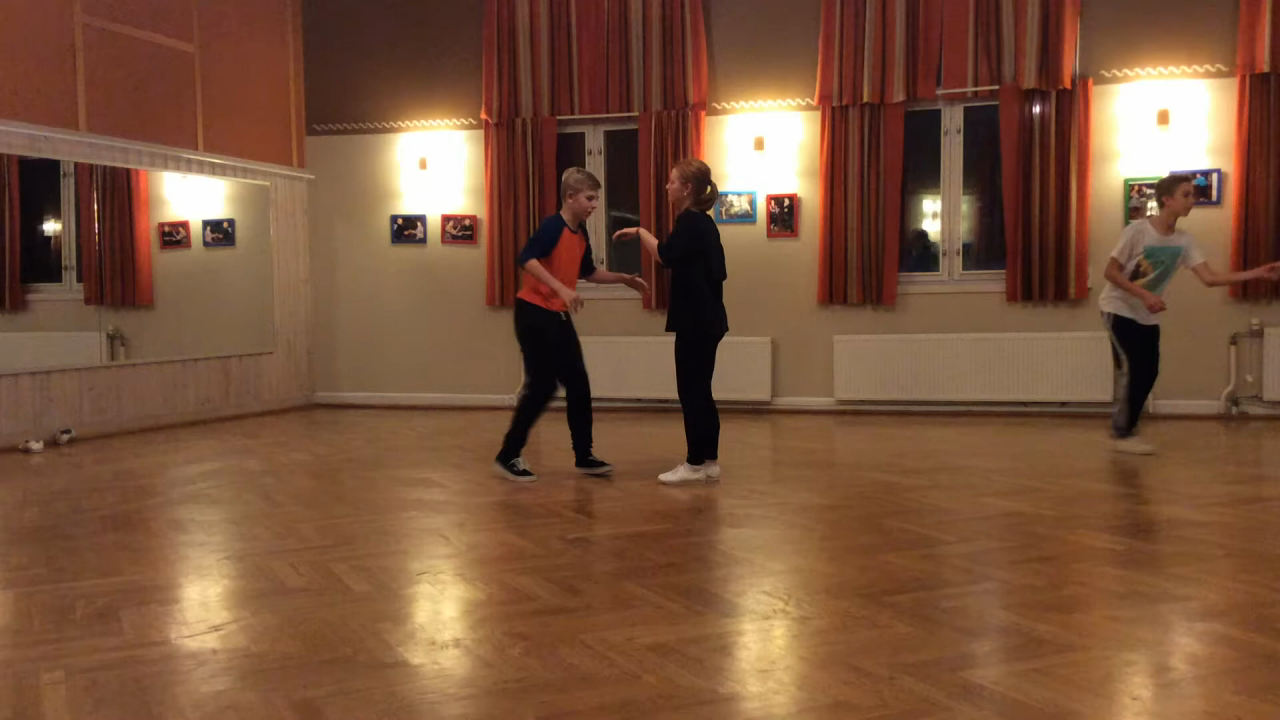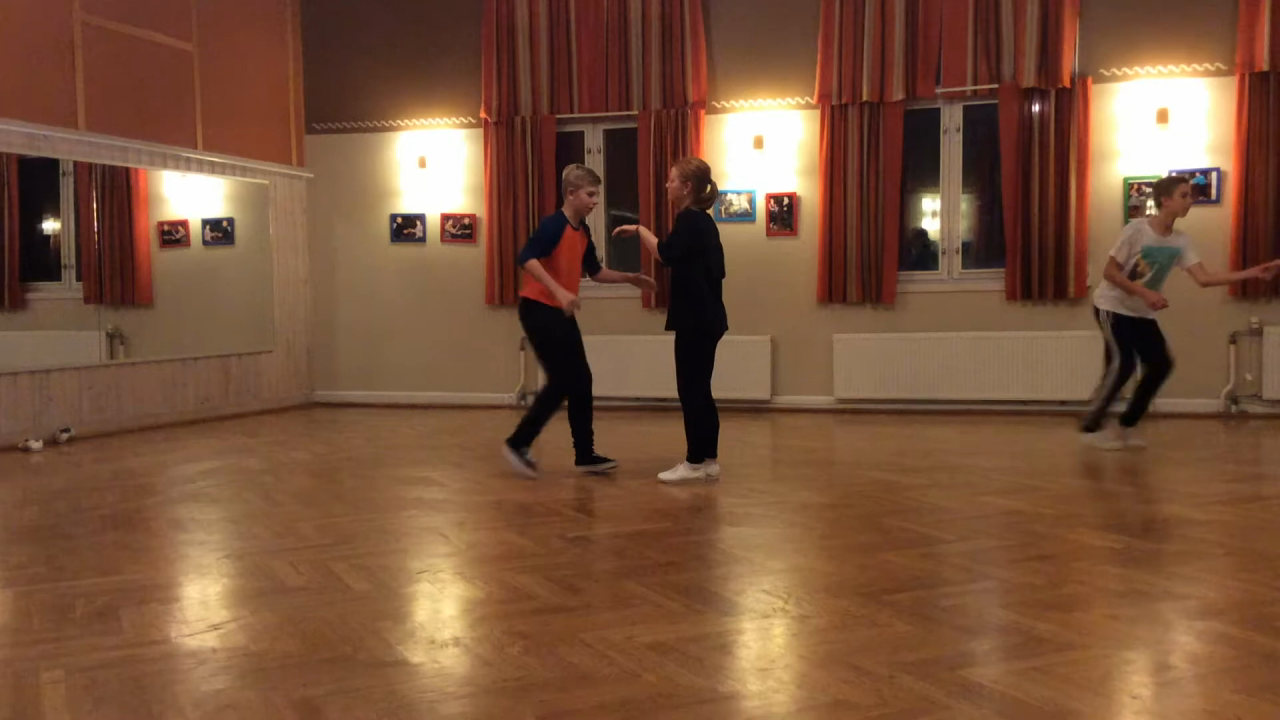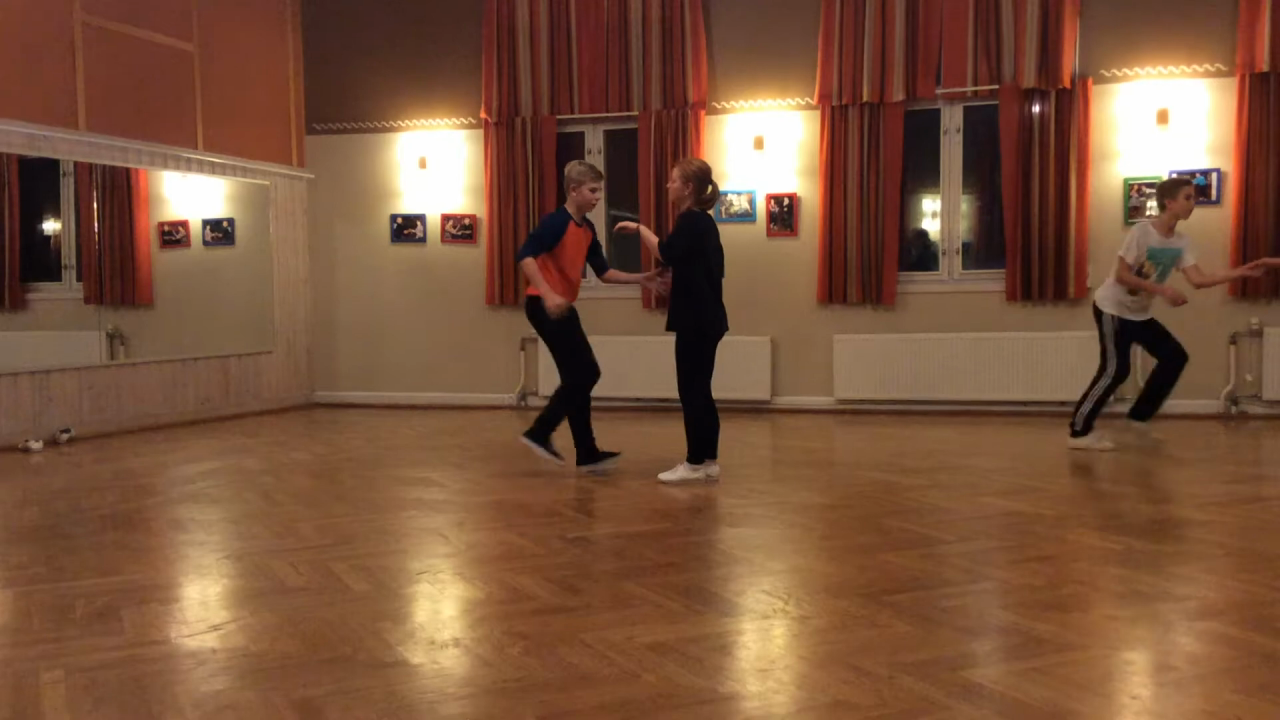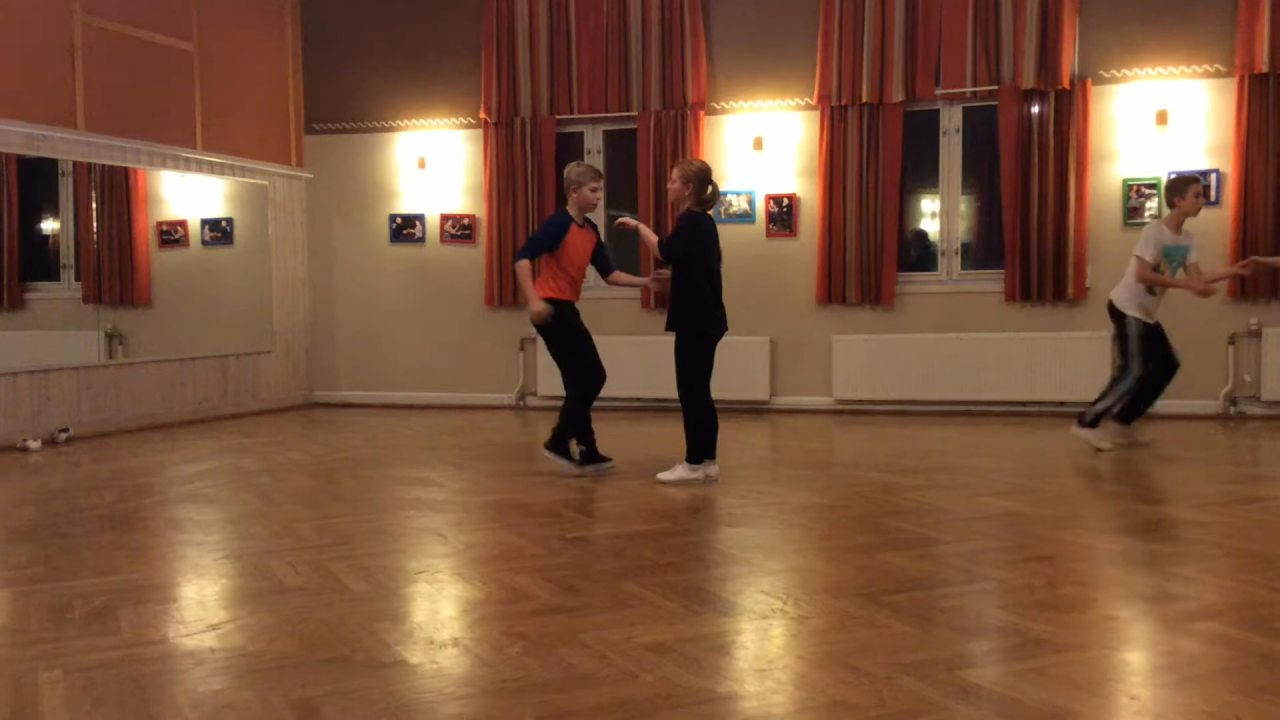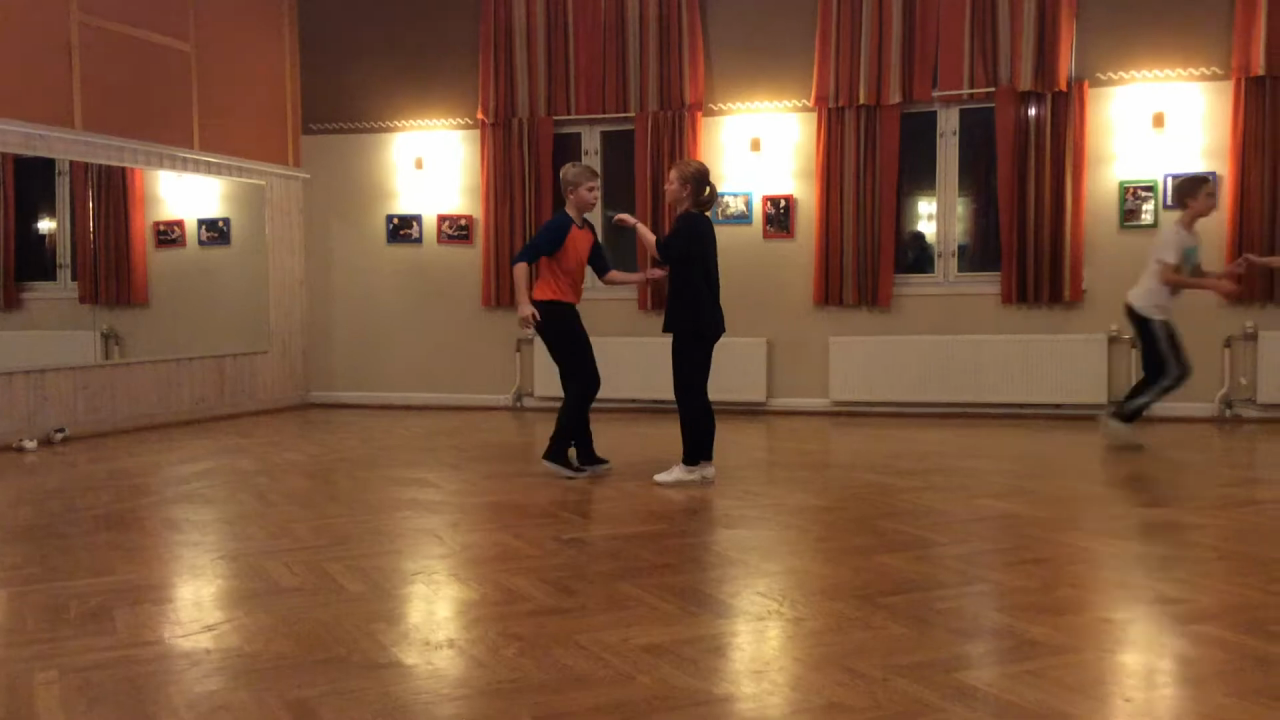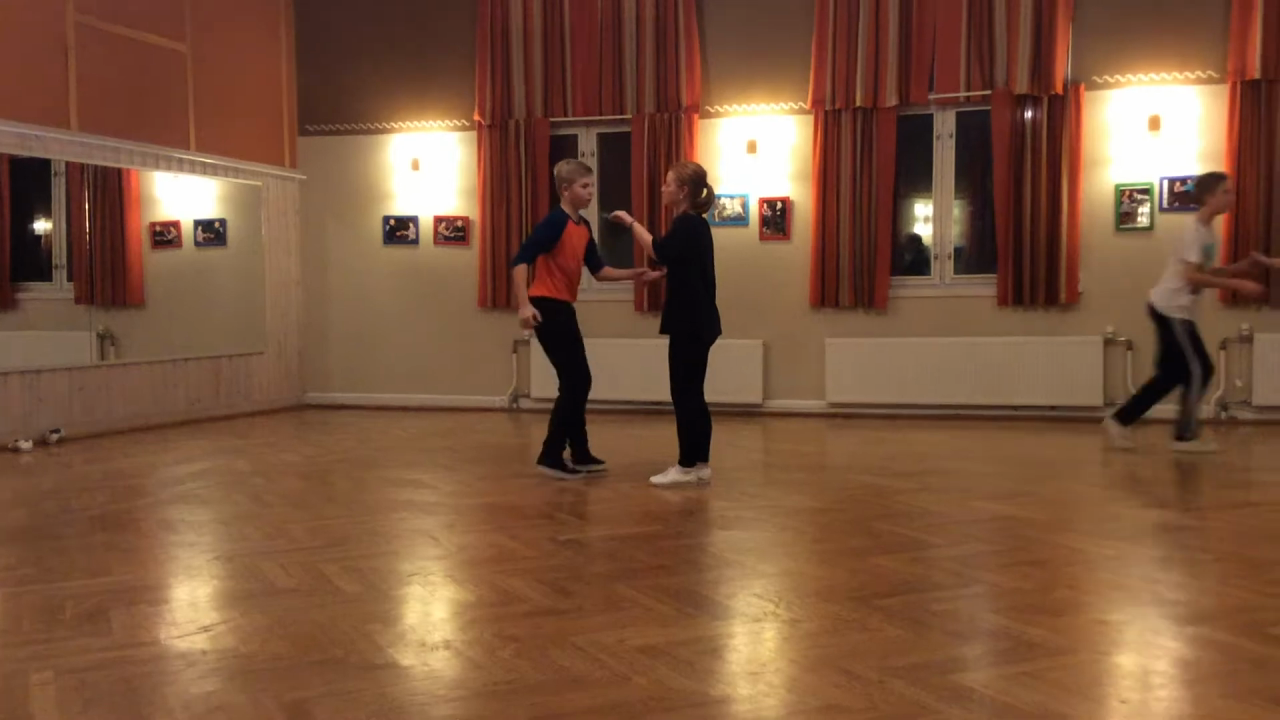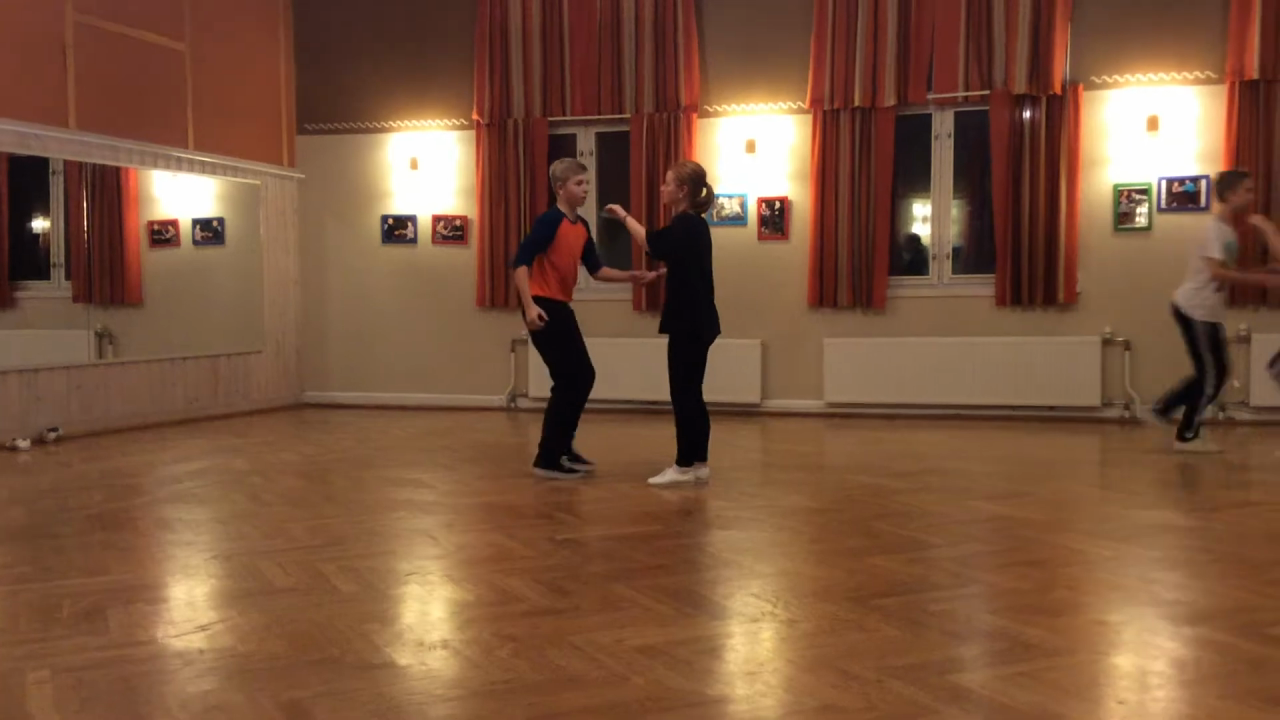
dt=0.1s
person 1, frame 1
left shoulder: (689, 221)
right shoulder: (704, 222)
left elbow: (665, 255)
right elbow: (718, 271)
left wrist: (639, 231)
left hip: (695, 321)
right hip: (707, 319)
left knee: (691, 392)
right knee: (701, 391)
left ankle: (696, 464)
right ankle: (709, 462)
person 1, frame 2
left shoulder: (688, 220)
right shoulder: (704, 221)
left elbow: (665, 253)
left wrist: (638, 229)
left hip: (694, 320)
right hip: (707, 318)
left knee: (691, 391)
right knee: (700, 390)
left ankle: (695, 463)
right ankle: (709, 461)
person 1, frame 3
left shoulder: (690, 220)
right shoulder: (704, 221)
left elbow: (665, 253)
left wrist: (638, 228)
right wrist: (673, 277)
left hip: (695, 321)
right hip: (707, 319)
left knee: (691, 392)
right knee: (700, 391)
left ankle: (695, 464)
right ankle: (709, 462)
person 1, frame 4
left shoulder: (691, 221)
right shoulder: (703, 221)
left elbow: (665, 252)
left wrist: (638, 225)
right wrist: (671, 276)
left hip: (695, 321)
right hip: (706, 319)
left knee: (691, 392)
right knee: (699, 391)
left ankle: (694, 464)
right ankle: (708, 462)
person 1, frame 5
left shoulder: (688, 222)
right shoulder: (699, 223)
left elbow: (663, 251)
left wrist: (634, 223)
right wrist: (666, 273)
left hip: (693, 322)
right hip: (703, 320)
left knee: (687, 393)
right knee: (696, 393)
left ankle: (690, 466)
right ankle: (704, 463)
person 1, frame 6
left shoulder: (686, 224)
right shoulder: (696, 224)
left elbow: (659, 251)
left wrist: (631, 222)
right wrist: (661, 275)
left hip: (689, 323)
right hip: (698, 322)
left knee: (684, 394)
right knee: (692, 394)
left ankle: (687, 467)
right ankle: (701, 464)
person 1, frame 7
left shoulder: (686, 224)
right shoulder: (695, 224)
left elbow: (652, 244)
left wrist: (623, 214)
right wrist: (660, 274)
left hip: (688, 323)
right hip: (698, 321)
left knee: (683, 394)
right knee: (691, 393)
left ankle: (684, 467)
right ankle: (698, 464)
person 2, frame 1
left shoulder: (582, 234)
right shoulder: (551, 227)
left elbow: (588, 271)
right elbow: (527, 259)
left wrist: (624, 278)
right wrist: (561, 288)
left hip: (559, 317)
right hip: (534, 312)
left knee: (579, 384)
right knee: (542, 386)
left ankle: (584, 456)
right ankle: (509, 455)
person 2, frame 2
left shoulder: (583, 231)
right shoulder: (553, 225)
left elbow: (594, 271)
right elbow: (526, 258)
left wrist: (631, 277)
right wrist: (558, 290)
left hip: (563, 314)
right hip: (538, 309)
left knee: (581, 382)
right knee: (562, 383)
left ankle: (585, 454)
right ankle: (519, 443)
person 2, frame 3
left shoulder: (588, 229)
right shoulder: (556, 222)
left elbow: (603, 271)
right elbow: (526, 255)
left wrist: (640, 278)
right wrist: (546, 292)
left hip: (563, 309)
right hip: (546, 309)
left knee: (578, 376)
right knee: (586, 372)
left ankle: (586, 451)
right ankle: (539, 432)
person 2, frame 4
left shoulder: (592, 231)
right shoulder: (558, 224)
left elbow: (609, 274)
right elbow: (522, 257)
left wrist: (645, 281)
right wrist: (532, 298)
left hip: (566, 309)
right hip: (550, 310)
left knee: (580, 379)
right knee: (593, 375)
left ankle: (587, 453)
right ankle: (559, 443)
person 2, frame 5
left shoulder: (589, 231)
right shoulder: (558, 225)
left elbow: (605, 274)
right elbow: (522, 260)
left wrist: (641, 278)
right wrist: (524, 303)
left hip: (566, 310)
right hip: (552, 310)
left knee: (581, 382)
right knee: (585, 381)
left ankle: (585, 454)
right ankle: (557, 452)
person 2, frame 6
left shoulder: (584, 227)
right shoulder: (554, 222)
left elbow: (598, 270)
right elbow: (522, 261)
left wrist: (635, 274)
right wrist: (524, 304)
left hip: (563, 308)
right hip: (548, 308)
left knee: (576, 381)
right knee: (577, 381)
left ankle: (580, 453)
right ankle: (551, 456)
person 2, frame 7
left shoulder: (582, 227)
right shoulder: (549, 221)
left elbow: (595, 269)
right elbow: (521, 263)
left wrist: (632, 276)
right wrist: (529, 305)
left hip: (561, 308)
right hip: (543, 308)
left knee: (581, 376)
right knee: (572, 379)
left ankle: (562, 446)
right ankle: (548, 458)
person 3, frame 1
left shoulder: (1185, 241)
right shoulder: (1138, 230)
left elbow: (1211, 278)
right elbow: (1111, 272)
right wrist: (1144, 294)
left hip: (1147, 314)
right hip: (1118, 307)
left knee: (1146, 371)
right knee: (1131, 366)
left ankle: (1125, 430)
right ankle: (1122, 433)
person 3, frame 2
left shoulder: (1180, 241)
right shoulder: (1136, 230)
left elbow: (1203, 278)
right elbow: (1110, 272)
left wrist: (1252, 273)
right wrist: (1144, 292)
left hip: (1142, 312)
right hip: (1112, 306)
left knee: (1160, 364)
right knee: (1121, 365)
left ankle: (1125, 427)
right ankle: (1091, 428)
person 3, frame 3
left shoulder: (1181, 241)
right shoulder: (1141, 232)
left elbow: (1198, 280)
right elbow: (1122, 275)
left wrist: (1241, 272)
right wrist: (1163, 290)
left hip: (1139, 312)
right hip: (1111, 306)
left knee: (1175, 358)
right knee: (1115, 369)
left ankle: (1138, 418)
right ankle: (1079, 432)
person 3, frame 4
left shoulder: (1186, 239)
right shoulder: (1155, 231)
left elbow: (1196, 278)
right elbow: (1144, 273)
left wrist: (1233, 270)
right wrist: (1188, 285)
left hip: (1145, 312)
right hip: (1127, 307)
left knee: (1165, 366)
right knee: (1135, 371)
left ankle: (1123, 424)
right ankle: (1087, 422)
person 3, frame 5
left shoulder: (1192, 236)
right shoulder: (1173, 234)
left elbow: (1194, 275)
right elbow: (1169, 277)
left wrist: (1228, 271)
right wrist: (1215, 285)
left hip: (1153, 310)
right hip: (1147, 309)
left knee: (1158, 372)
right knee: (1175, 371)
left ankle: (1117, 423)
right ankle: (1120, 417)
person 3, frame 6
left shoulder: (1207, 231)
right shoulder: (1195, 231)
left elbow: (1205, 274)
right elbow: (1193, 277)
left wrist: (1238, 269)
right wrist: (1238, 285)
left hip: (1174, 310)
right hip: (1171, 310)
left knee: (1170, 374)
right knee: (1200, 370)
left ankle: (1119, 422)
right ankle: (1186, 436)
person 3, frame 7
left shoulder: (1227, 229)
right shoulder: (1217, 230)
right elbow: (1218, 273)
left hip: (1200, 310)
right hip: (1196, 309)
left knee: (1213, 371)
right knee: (1212, 373)
left ankle: (1163, 410)
right ankle: (1187, 436)
